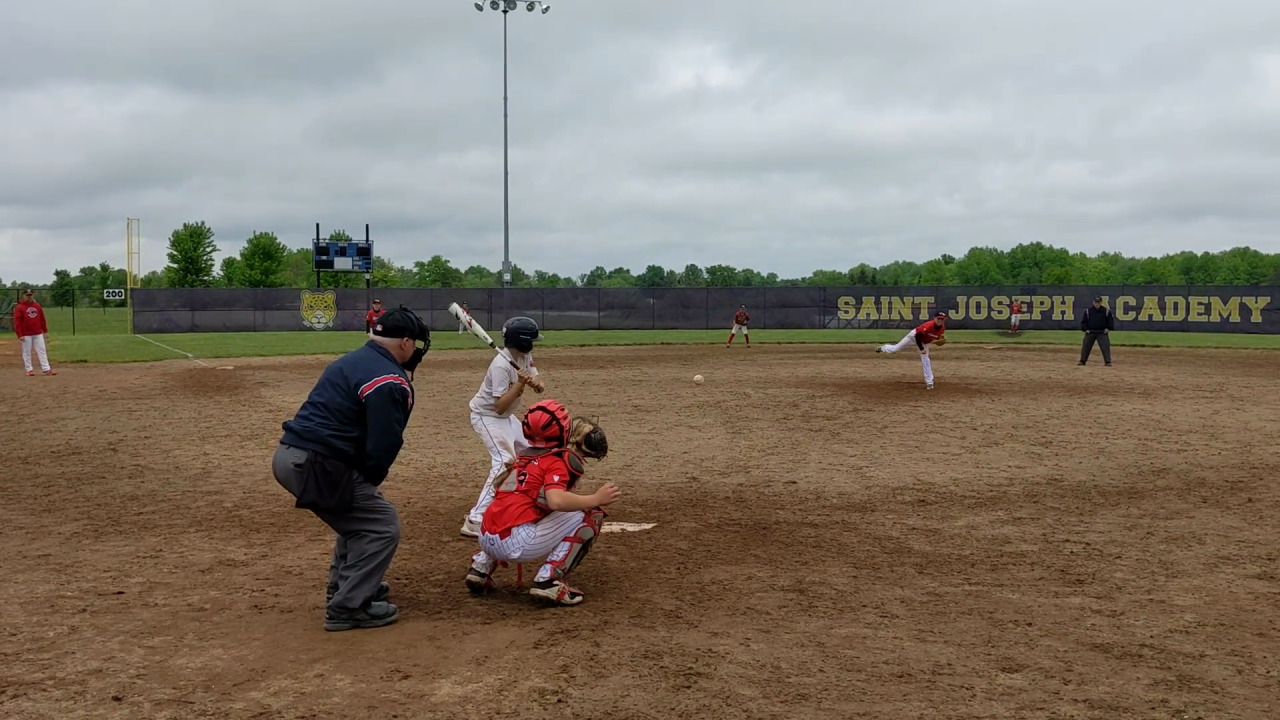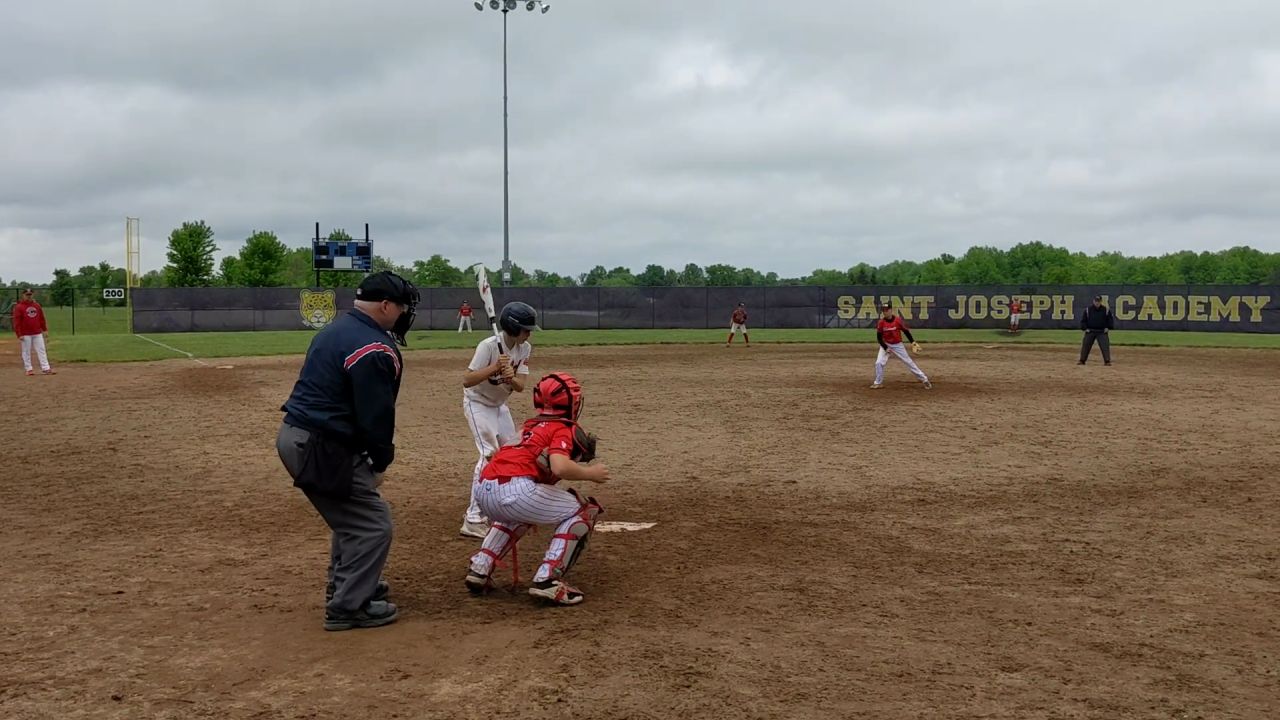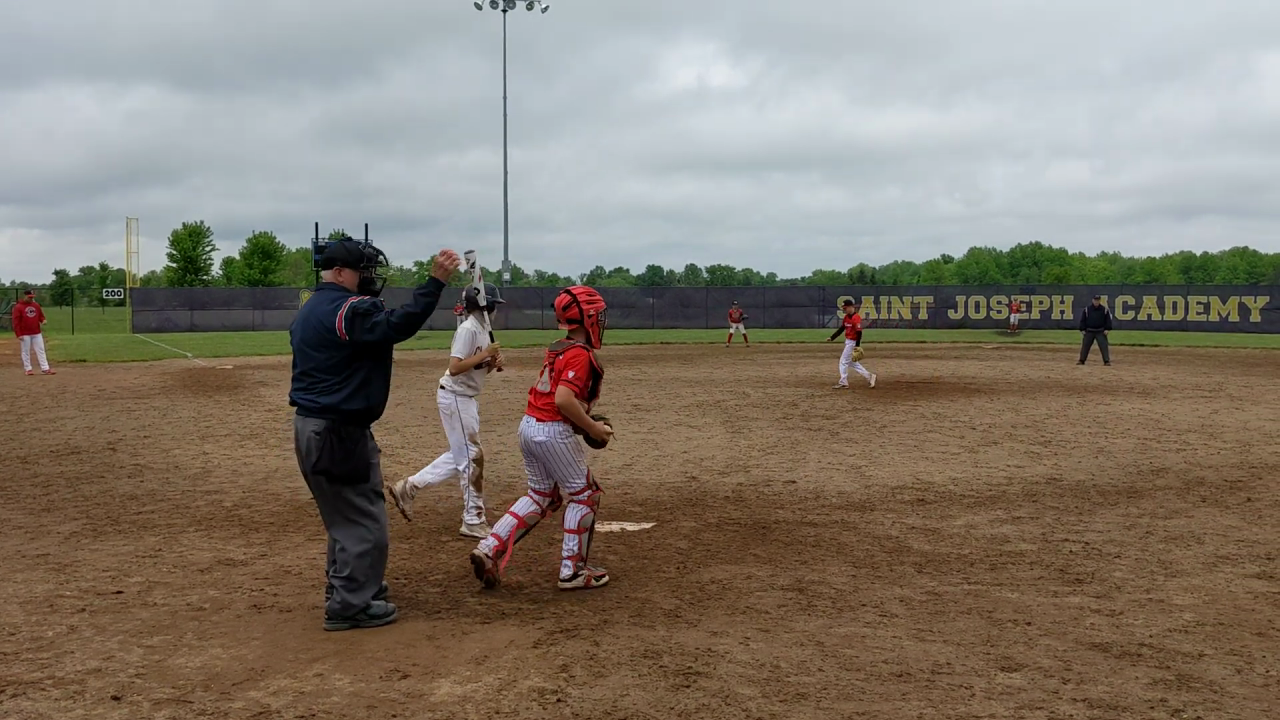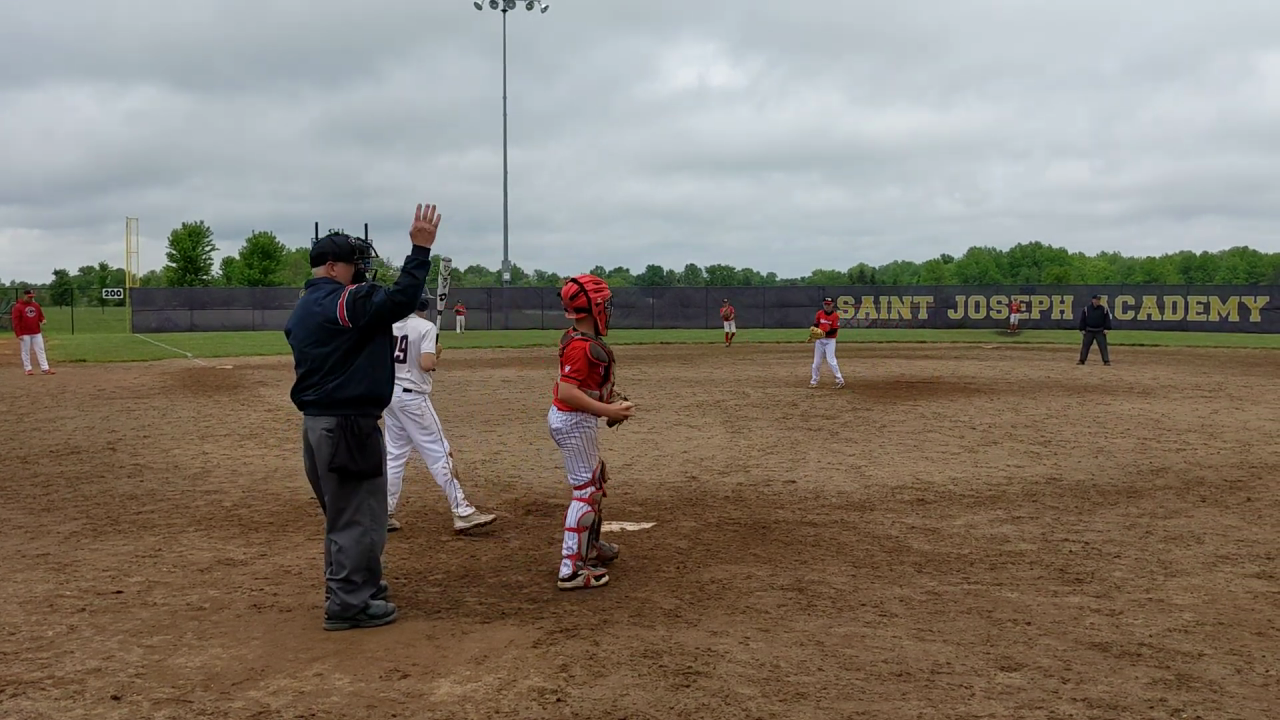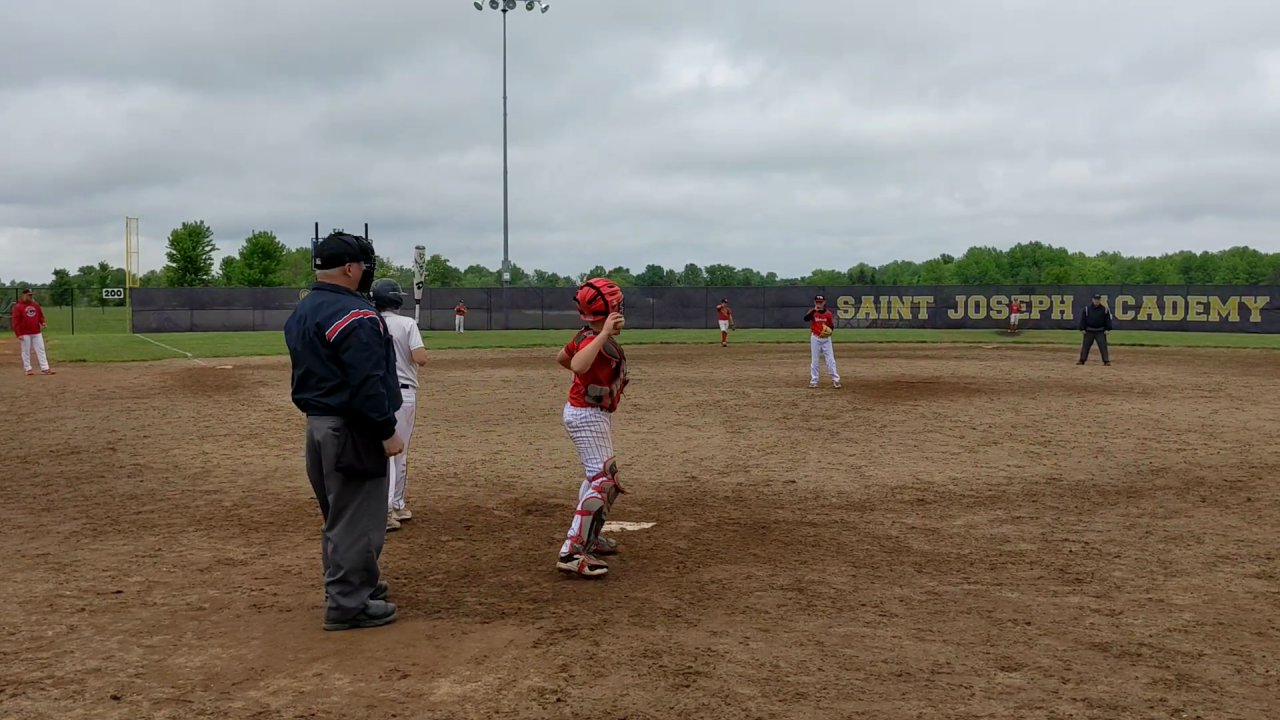
dt=0.5s
person 1, frame 1
left shoulder: (351, 360)
right shoulder: (391, 382)
right elbow: (383, 445)
left wrist: (365, 483)
right wrist: (371, 482)
left hip: (290, 454)
right hip: (315, 465)
left knee: (360, 514)
right knee: (382, 524)
left ankle: (344, 588)
right ankle: (348, 607)
person 1, frame 2
left shoulder: (335, 331)
right shoulder: (376, 349)
right elbow: (377, 416)
right wrist: (380, 463)
left hip: (296, 434)
right hip: (320, 446)
left knee: (352, 514)
right knee: (373, 521)
left ankle: (347, 586)
right ankle: (348, 606)
person 1, frame 3
left shoulder: (308, 312)
right shoulder: (350, 310)
right elbow: (401, 324)
right wrist: (436, 280)
left hip: (311, 423)
right hip: (340, 432)
left knee: (344, 516)
right knee: (364, 521)
left ankle: (346, 590)
right ankle: (348, 606)
person 1, frame 4
left shoulder: (303, 310)
right shoulder: (346, 302)
right elbow: (401, 299)
right wrist: (420, 248)
left hip: (318, 422)
right hip: (347, 426)
left knee: (342, 515)
right knee: (359, 517)
left ankle: (351, 588)
right ankle: (348, 603)
person 1, frame 5
left shoulder: (302, 311)
right shoulder: (354, 314)
right elbow: (367, 383)
right wrist: (388, 430)
left hip: (318, 424)
right hip: (351, 430)
left knee: (340, 515)
right knee: (358, 517)
left ankle: (353, 586)
right ankle: (347, 604)
person 2, frame 1
left shoulder: (527, 456)
right shoulder: (557, 463)
right elbow: (557, 501)
right wrist: (595, 499)
left hip: (487, 540)
right hip: (517, 543)
right knee: (590, 516)
left ankle: (480, 569)
right ankle: (550, 580)
person 2, frame 2
left shoulder: (532, 425)
right shoulder: (564, 429)
right elbow: (560, 468)
left wrist: (577, 448)
right wrist: (590, 474)
left hip: (485, 488)
right hip: (513, 489)
left knee: (521, 510)
right knee: (585, 511)
left ankle: (480, 569)
right ankle: (548, 579)
person 2, frame 3
left shoulder: (558, 349)
right shoulder: (581, 356)
right elbow: (561, 400)
left wrist: (584, 421)
right wrist: (592, 428)
left hip: (529, 426)
right hip: (554, 432)
left knee: (541, 496)
right knee: (584, 495)
left ankle: (491, 550)
right ankle: (572, 571)
person 2, frame 4
left shoulder: (576, 338)
right shoulder: (583, 346)
right elbow: (566, 392)
left wrist: (609, 402)
right wrist: (607, 410)
left hip: (566, 418)
right hip: (575, 422)
left knee: (592, 480)
right knee: (587, 490)
left ankle: (590, 546)
right ankle: (571, 570)
person 2, frame 5
left shoulder: (588, 337)
right shoulder: (595, 341)
left elbow: (562, 357)
right elbow: (578, 366)
right wrist: (605, 333)
left hip: (586, 413)
right hip: (589, 417)
left knee: (597, 475)
right knee: (606, 483)
left ankle: (588, 537)
right ankle: (573, 552)
person 3, frame 1
left shoulder: (525, 356)
right shoulder: (502, 366)
left elbow: (536, 383)
right elbow: (501, 407)
left wrist: (535, 382)
right wrist: (521, 383)
left hip: (506, 417)
right hip: (486, 416)
right knee: (506, 461)
right ankle: (475, 521)
person 3, frame 2
left shoulder: (524, 348)
right shoulder: (488, 345)
left elbow: (520, 385)
right elbow: (467, 381)
left wrist: (511, 378)
right wrist: (495, 367)
left hip: (499, 406)
right hip: (478, 404)
right knee: (491, 455)
right ankle: (473, 521)
person 3, frame 3
left shoulder: (480, 329)
right shoulder: (469, 329)
left elbow: (480, 368)
right elbow: (456, 367)
left wrist: (492, 360)
right wrist: (485, 354)
left hip: (462, 397)
right hip: (455, 398)
left knee: (459, 455)
right knee: (471, 457)
left ankle: (408, 486)
right ankle: (473, 521)
person 3, frame 4
left shoulder: (394, 328)
right shoulder: (426, 328)
right elbow: (427, 364)
right wrist: (435, 352)
left hip: (392, 395)
right hip: (413, 397)
left knee: (395, 455)
right knee: (439, 454)
left ankle: (385, 514)
right ankle: (463, 513)
person 3, frame 5
right shoulder: (408, 324)
right elbow: (421, 359)
right wrist: (416, 343)
right hip: (404, 392)
right knee: (399, 452)
left ankle: (385, 512)
right ankle: (396, 507)
